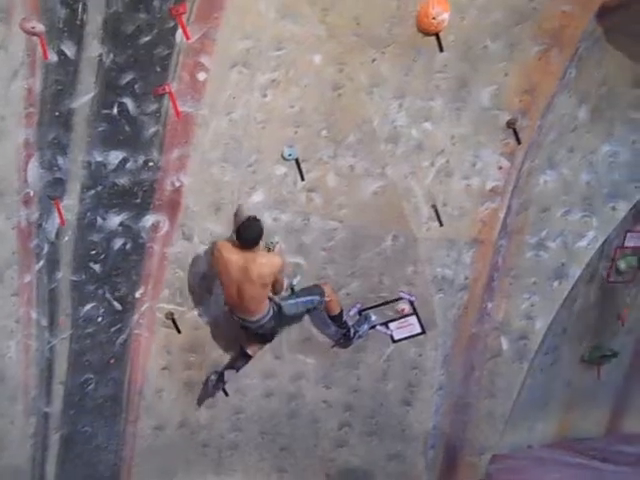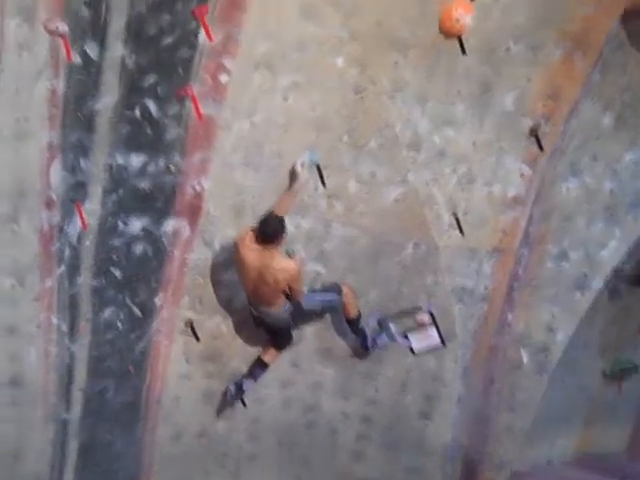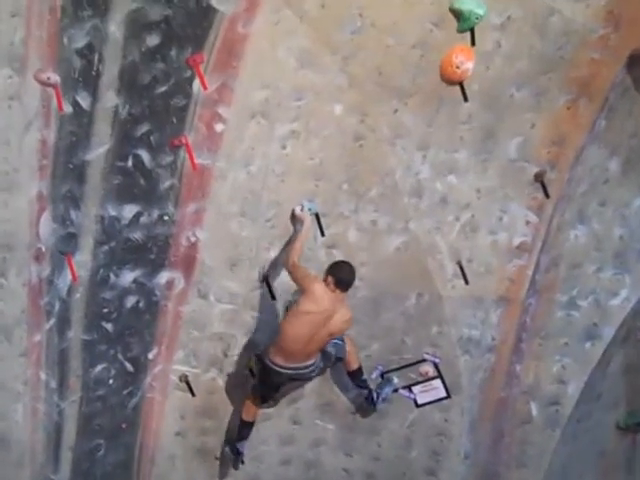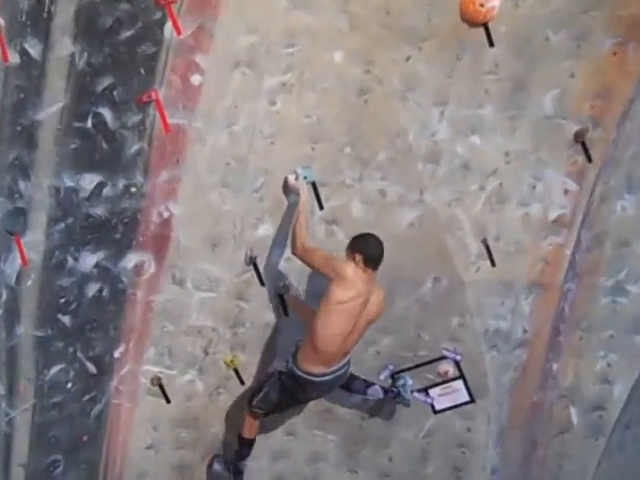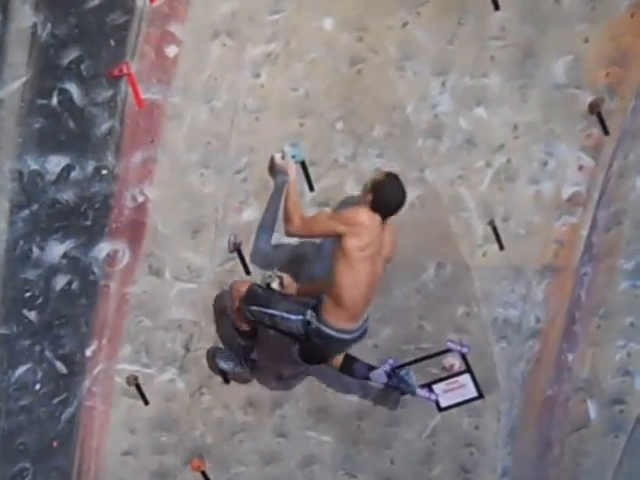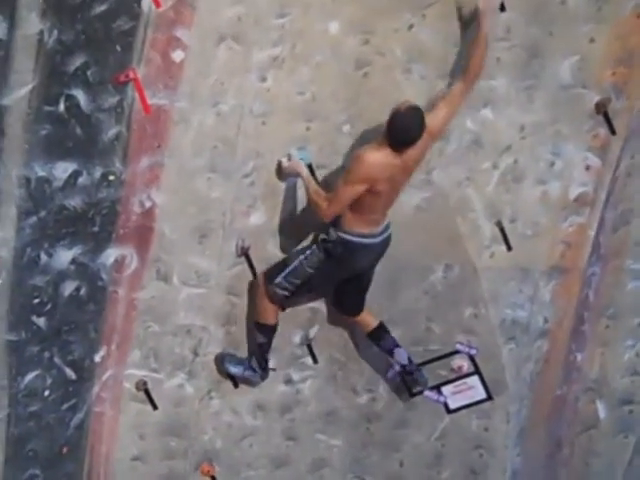
dt=0.7s
person 1, frame 1
left shoulder: (219, 249)
right shoulder: (272, 262)
right elbow: (278, 289)
left hip: (238, 318)
right hip: (264, 320)
left knee: (260, 336)
right knee: (325, 291)
left ankle: (220, 378)
right ankle: (347, 333)
person 1, frame 2
left shoulder: (244, 242)
right shoulder: (289, 268)
left elbow: (272, 215)
right elbow: (298, 297)
left wrist: (297, 184)
left hip: (257, 311)
right hip: (281, 315)
left knee: (278, 344)
right knee: (344, 292)
left ankle: (239, 388)
right ankle: (363, 341)
person 1, frame 3
left shoulder: (315, 289)
right shoulder: (346, 317)
left hip: (274, 366)
right hip: (308, 368)
left knee: (255, 399)
right knee: (345, 344)
right ankle: (367, 394)
person 1, frame 4
left shoulder: (346, 273)
right shoulder: (380, 296)
left elbow: (300, 248)
left wrist: (302, 197)
right wrist: (301, 308)
left hip: (304, 377)
right hip: (338, 373)
left knee: (254, 409)
person 1, frame 5
left shoulder: (358, 219)
right shoulder: (389, 238)
left elbow: (294, 226)
left wrist: (291, 176)
right wrist: (300, 288)
left hip: (328, 331)
right hip: (355, 329)
left knee: (240, 291)
right knee: (313, 353)
left ankle: (245, 359)
right ankle: (385, 376)
person 1, frame 6
left shoulder: (370, 162)
right shoulder: (427, 134)
left elbow: (327, 211)
right elbow: (467, 79)
left wrist: (302, 173)
left hip: (346, 245)
right hip: (378, 241)
left knee: (268, 287)
right knee: (354, 309)
left ankle: (256, 366)
right ankle: (409, 367)
